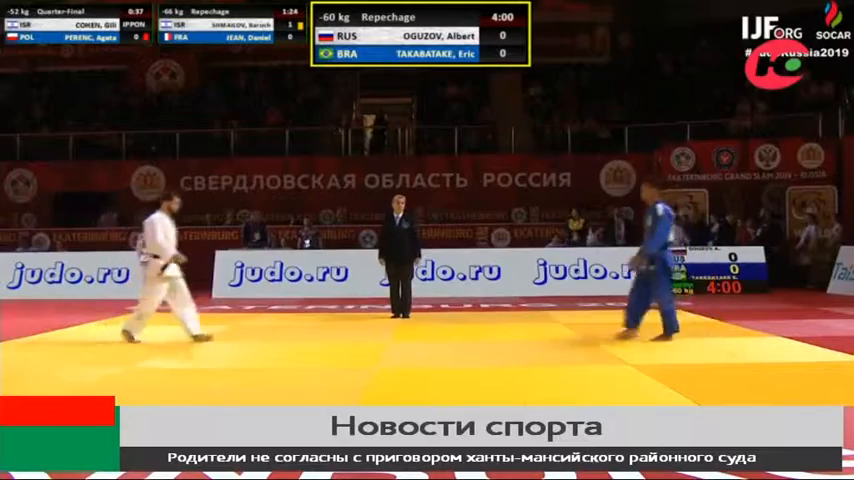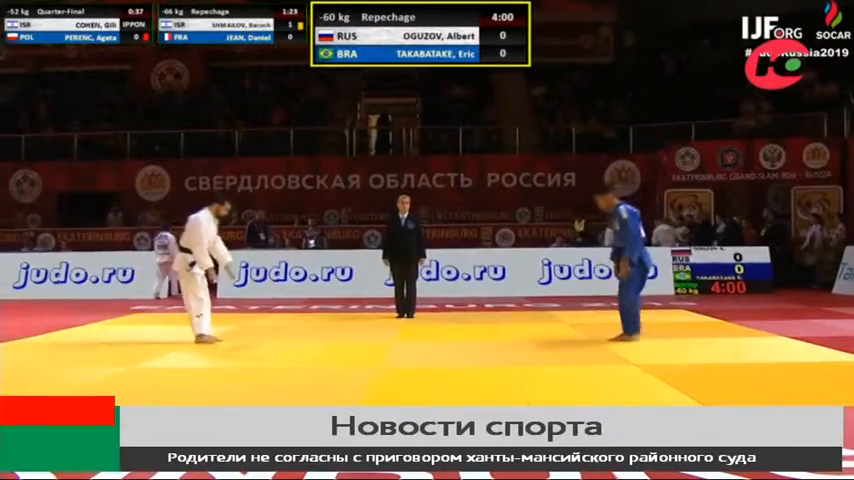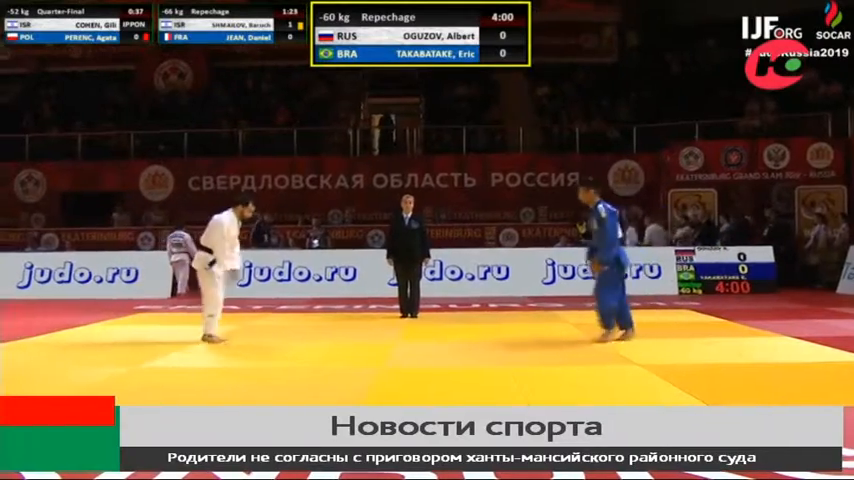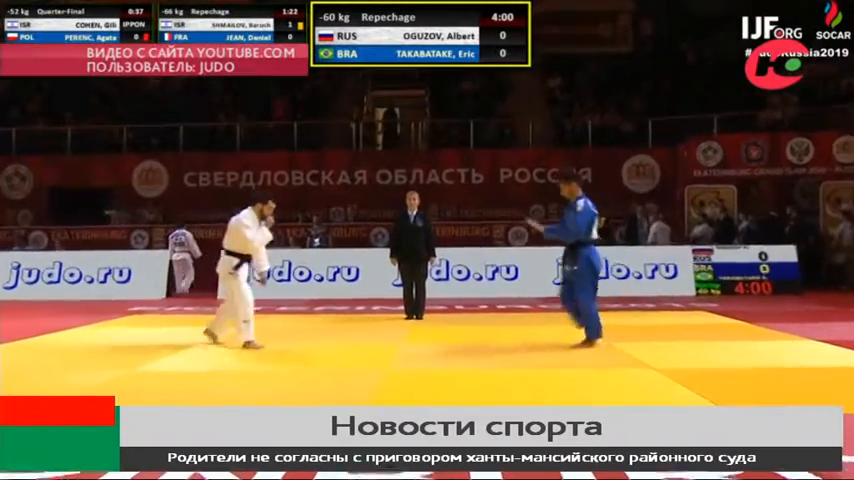
dt=0.4s
person 1, frame 1
left shoulder: (661, 210)
right shoulder: (652, 210)
left elbow: (658, 237)
left wrist: (642, 255)
right wrist: (640, 256)
left hip: (658, 260)
right hip: (649, 259)
left knee: (663, 297)
right knee: (637, 294)
left ankle: (669, 331)
right ankle: (632, 328)
person 1, frame 2
left shoulder: (625, 212)
right shoulder: (615, 213)
left elbow: (634, 239)
left wrist: (627, 261)
right wrist: (620, 260)
left hip: (636, 259)
right hip: (626, 259)
left knee: (630, 295)
right knee: (625, 296)
left ankle: (632, 332)
right ankle: (628, 332)
person 1, frame 3
left shoulder: (604, 211)
right shoulder: (594, 211)
left elbow: (610, 238)
left wrist: (600, 260)
right wrist: (593, 258)
left hip: (612, 259)
right hip: (606, 258)
left knee: (603, 293)
right knee: (616, 294)
left ankle: (609, 328)
right ankle: (627, 329)
person 1, frame 4
left shoulder: (584, 206)
right shoulder: (574, 205)
left elbow: (573, 231)
right elbow: (566, 228)
left wrist: (545, 230)
right wrist: (540, 227)
left hip: (584, 257)
right hip: (575, 256)
left knee: (585, 297)
right knee: (567, 296)
left ankle: (592, 337)
right ankle: (593, 331)
person 2, frame 1
left shoulder: (168, 220)
right shoulder: (155, 220)
right elbow: (156, 243)
right wrist: (173, 255)
left hip: (170, 268)
right hip: (160, 268)
left knee: (183, 300)
right knee: (150, 302)
person 2, frame 2
left shoulder: (212, 220)
right shoulder: (200, 219)
left elbow: (215, 243)
right elbow: (199, 246)
left wrist: (226, 262)
right wrist: (209, 267)
left hip: (196, 263)
right hip: (188, 262)
left knee: (204, 299)
right knee: (197, 298)
person 2, frame 3
left shoulder: (235, 221)
right shoulder: (222, 221)
left elbow: (234, 246)
right elbow: (220, 247)
left wrist: (234, 268)
right wrist: (227, 268)
left hip: (215, 262)
right hip: (207, 262)
left knee: (216, 298)
right knee: (214, 297)
person 2, frame 4
left shoulder: (257, 220)
right shoulder: (242, 220)
left elbow: (259, 247)
right elbow: (253, 244)
left wrist: (262, 270)
right wrist: (266, 228)
left hip: (241, 265)
right hip: (232, 265)
left knee: (233, 301)
right knee: (245, 301)
left ankle: (213, 330)
person 3, frame 1
left shoulder: (409, 220)
right shoulder: (387, 220)
left elbow: (415, 238)
right elbow: (382, 238)
left wrist: (417, 255)
right wrist: (381, 255)
left hip: (406, 257)
right hip: (391, 258)
left knee: (406, 285)
right knee: (393, 285)
left ankle: (405, 311)
right ankle: (396, 311)
person 3, frame 2
left shoulder: (414, 220)
right shoulder: (392, 220)
left elbow: (420, 238)
right elbow: (387, 238)
left wrist: (422, 255)
right wrist: (385, 256)
left hip: (411, 257)
right hip: (396, 258)
left knee: (410, 285)
right knee: (398, 285)
left ankle: (410, 311)
right ankle: (400, 311)
person 3, frame 3
left shoulder: (418, 220)
right shoulder: (396, 220)
left elbow: (424, 238)
right elbow: (391, 238)
left wrist: (426, 255)
right wrist: (389, 255)
left hip: (415, 257)
right hip: (399, 257)
left knee: (414, 285)
right knee: (402, 285)
left ankle: (413, 311)
right ankle: (404, 311)
person 3, frame 4
left shoulder: (423, 217)
right shoulder: (401, 218)
left elbow: (430, 236)
right elbow: (395, 237)
left wrist: (431, 254)
right wrist: (393, 254)
left hip: (420, 256)
right hip: (404, 256)
left knee: (420, 285)
right knee: (407, 285)
left ankle: (419, 312)
right ankle: (409, 312)
